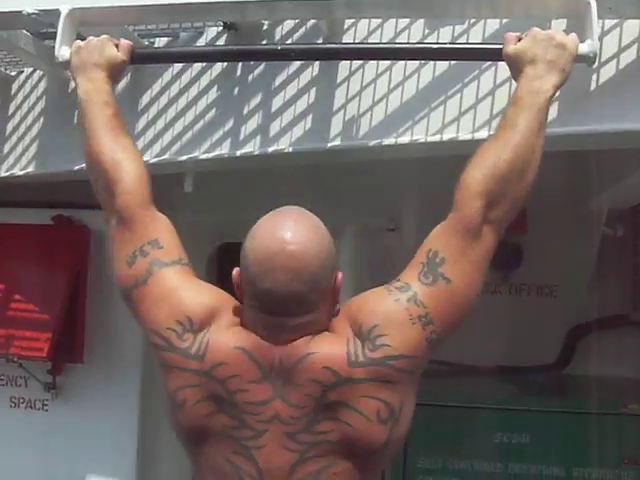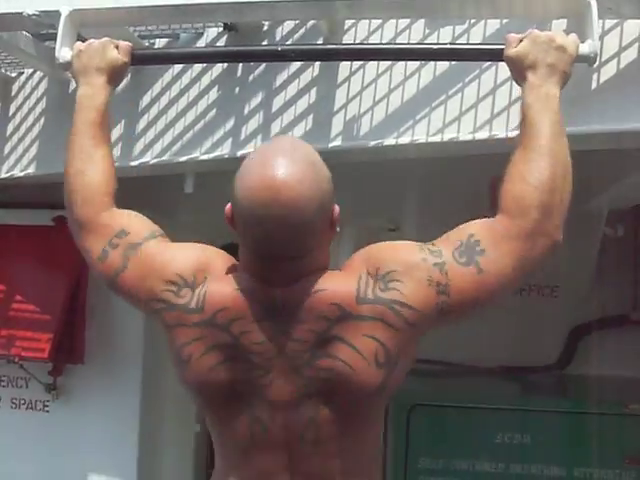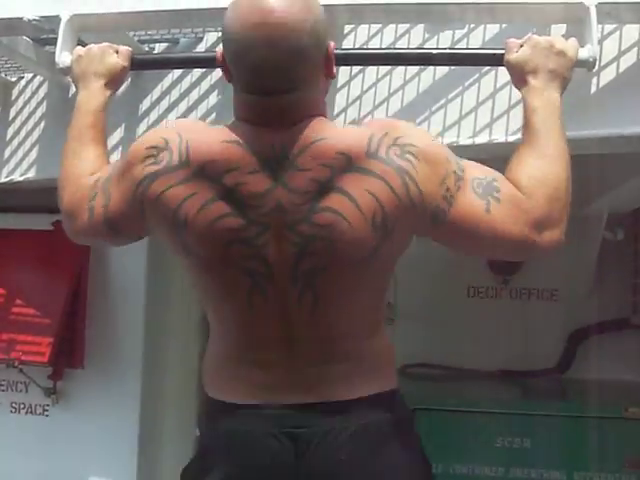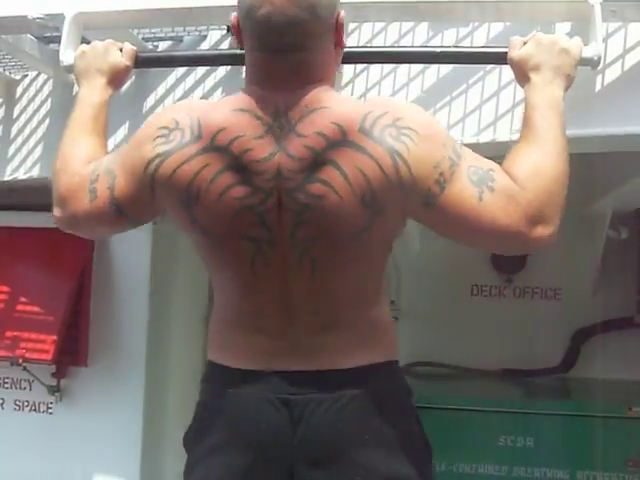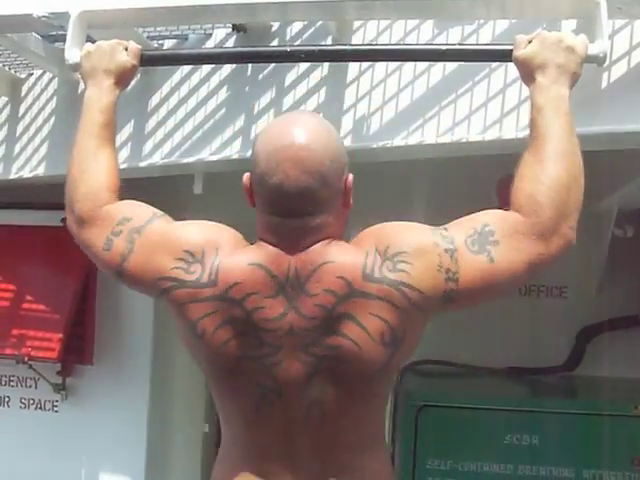
dt=0.3s
person 1, frame 1
left shoulder: (195, 343)
right shoulder: (380, 353)
left elbow: (126, 204)
right elbow: (481, 210)
left wrist: (94, 80)
right wrist: (537, 81)
person 1, frame 2
left shoulder: (194, 299)
right shoulder: (382, 300)
left elbow: (89, 216)
right elbow: (537, 224)
left wrist: (93, 84)
right wrist: (541, 84)
person 1, frame 3
left shoulder: (171, 158)
right shoulder: (391, 156)
left elbow: (80, 215)
right elbow: (540, 225)
left wrist: (93, 87)
right wrist: (542, 88)
right hip: (364, 436)
person 1, frame 4
left shoulder: (180, 133)
right shoulder: (388, 132)
left elbow: (71, 205)
right elbow: (533, 219)
left wrist: (95, 82)
right wrist: (546, 82)
left hip: (237, 405)
right hip: (358, 409)
person 1, frame 5
left shoulder: (205, 275)
right shoulder: (392, 277)
left elbow: (89, 213)
right elbow: (550, 225)
left wrist: (101, 87)
right wrist: (551, 85)
